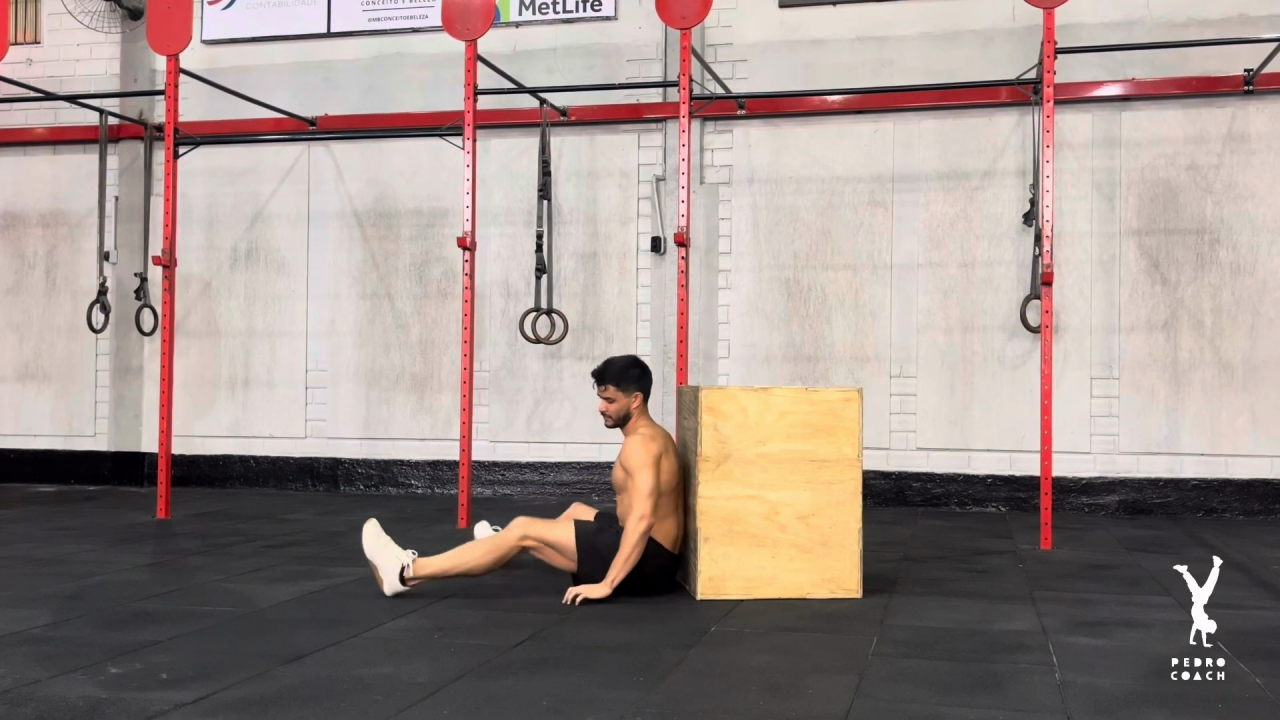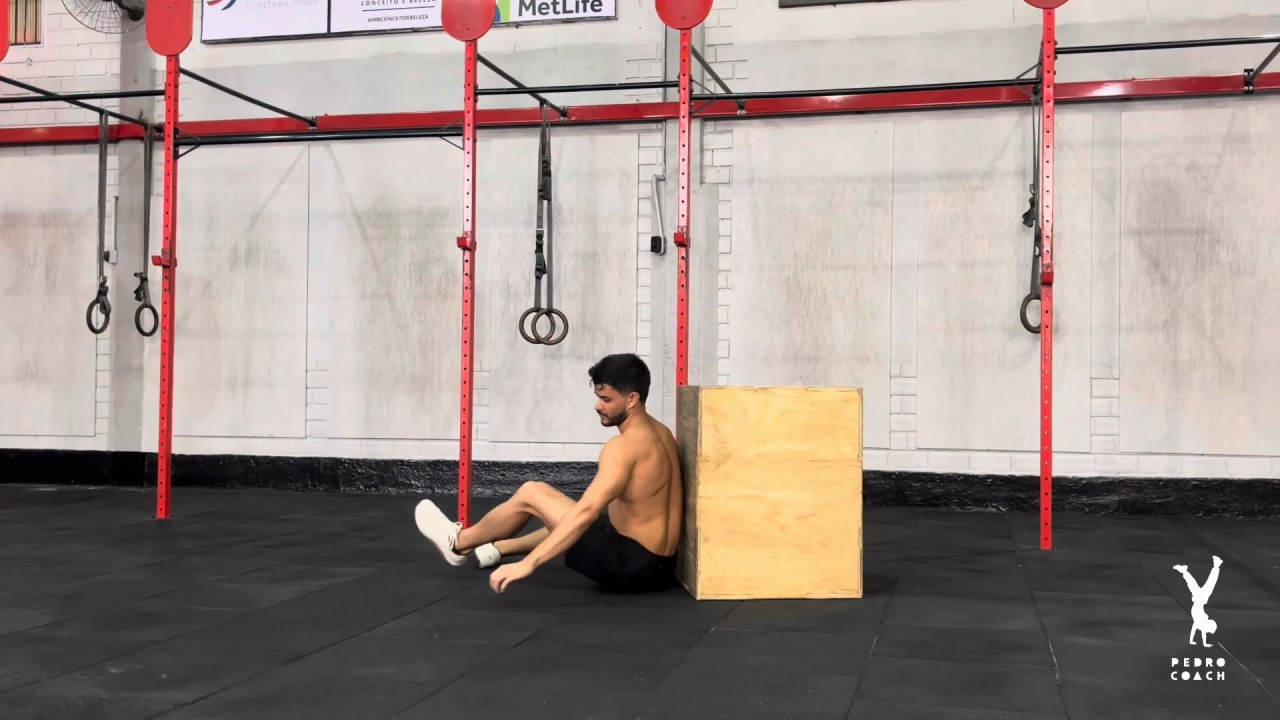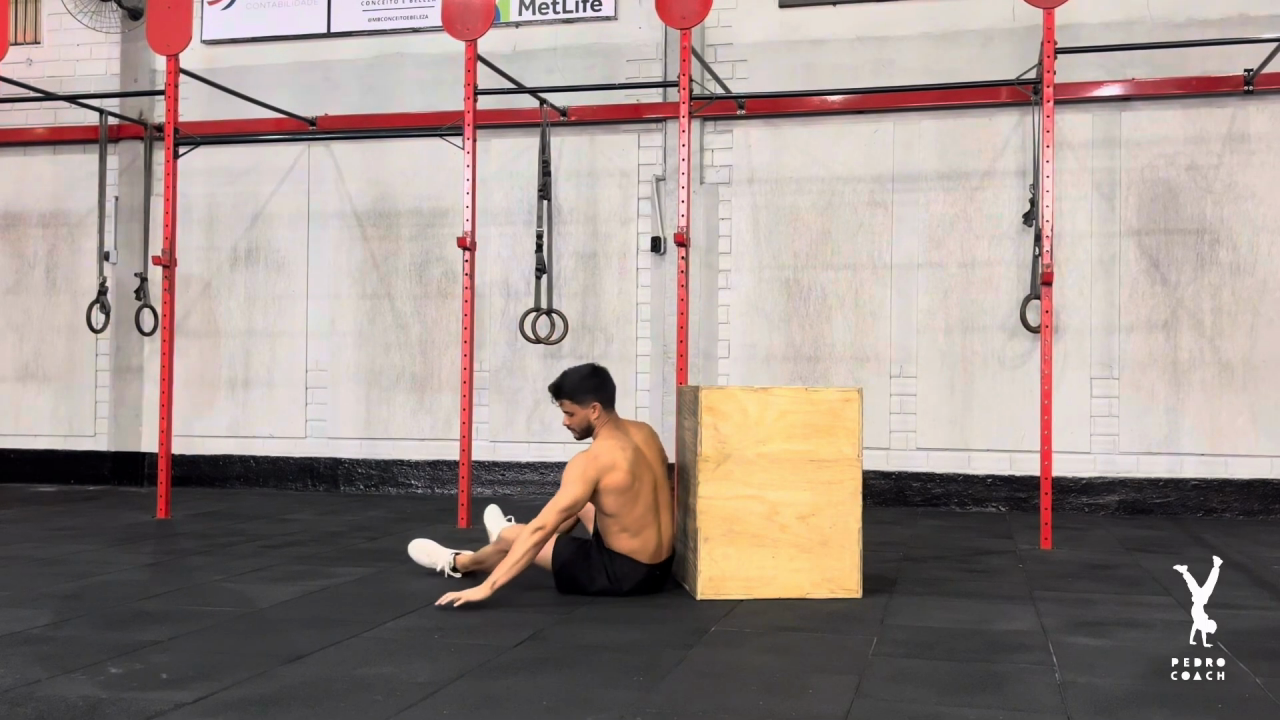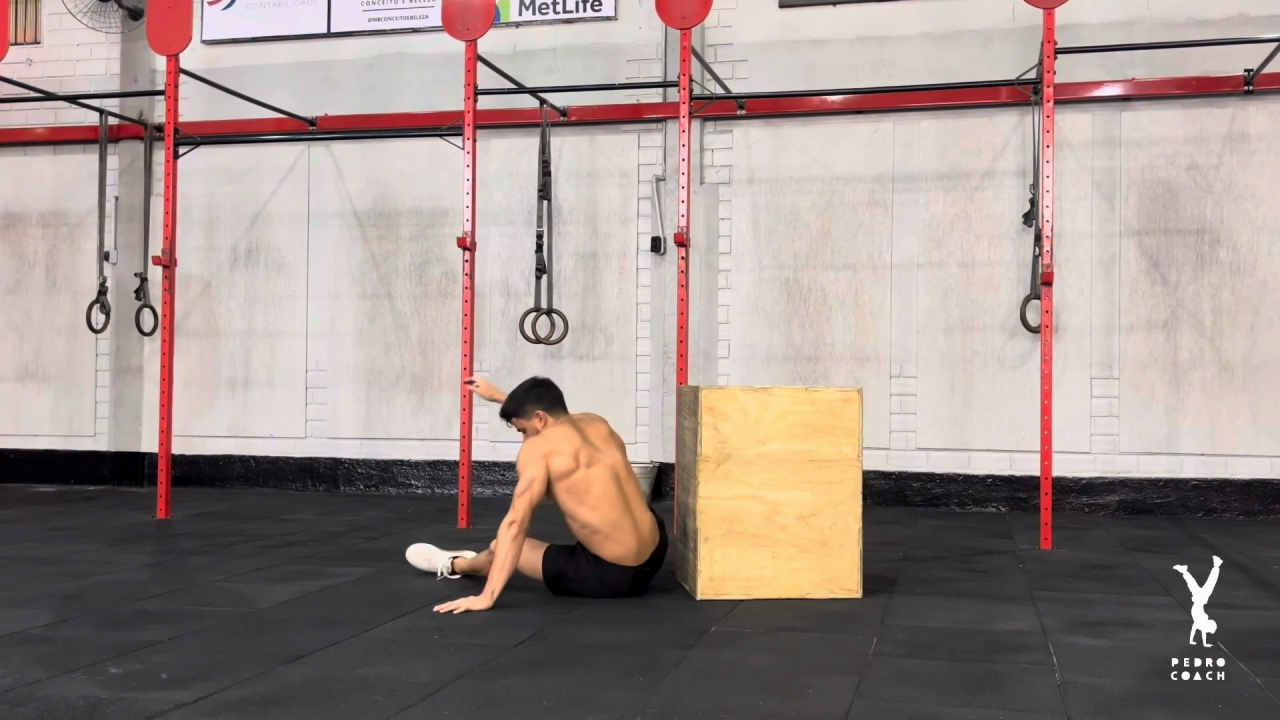
dt=0.3s
person 1, frame 1
left shoulder: (640, 443)
right shoulder: (652, 436)
left elbow: (643, 518)
left wrist: (607, 584)
left hip: (644, 561)
right hip: (657, 560)
left knee: (523, 531)
right knee: (576, 514)
left ankle: (407, 572)
right ankle: (496, 542)
person 1, frame 2
left shoulder: (627, 446)
right shoulder: (660, 434)
left elbow: (586, 512)
left wrist: (529, 563)
left hip: (630, 565)
right hip: (660, 568)
left knee: (531, 494)
right knee: (575, 526)
left ankle: (458, 542)
right ankle: (497, 546)
person 1, frame 3
left shoulder: (593, 461)
right shoulder: (645, 434)
left elbow: (542, 529)
left wrist: (487, 587)
left hip: (625, 575)
right hip: (658, 567)
left knee: (511, 538)
right knee: (581, 502)
left ankle: (457, 563)
person 1, frame 4
left shoulder: (538, 448)
right shoulder: (597, 425)
left elbow: (514, 526)
left wrist: (487, 596)
right wrist: (501, 396)
left hip: (616, 576)
left knee: (499, 548)
left ankle: (454, 565)
